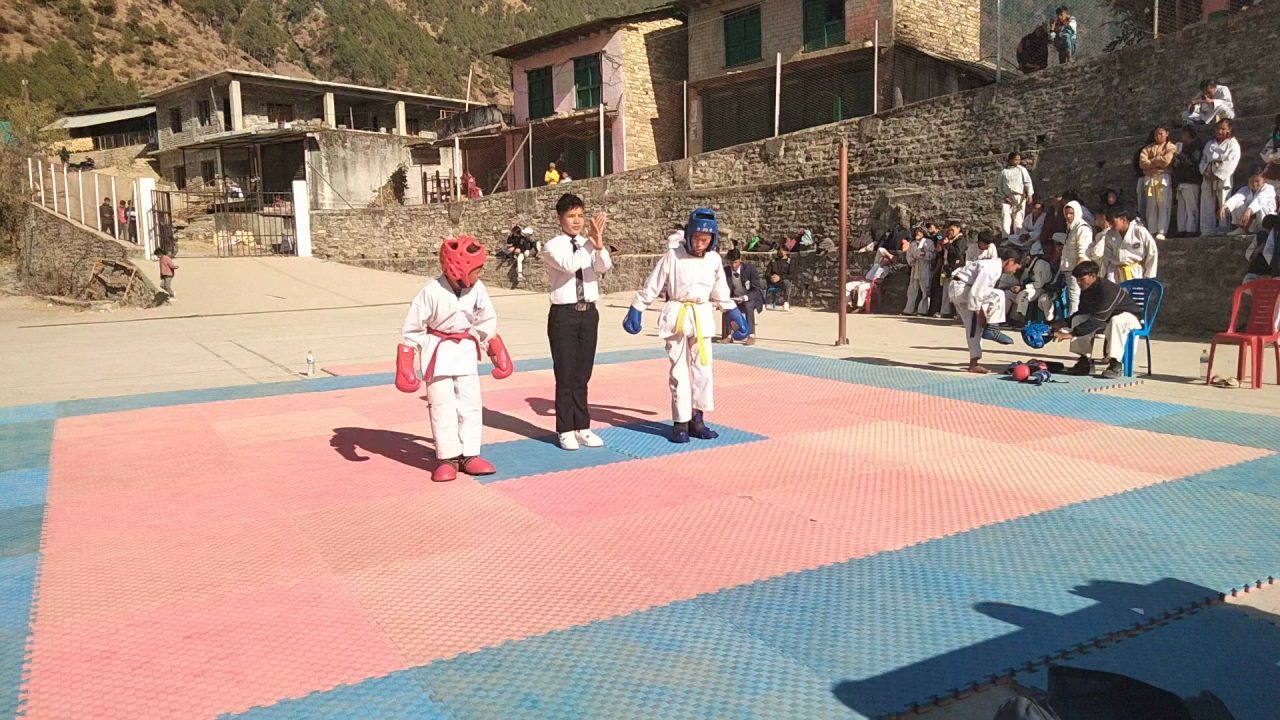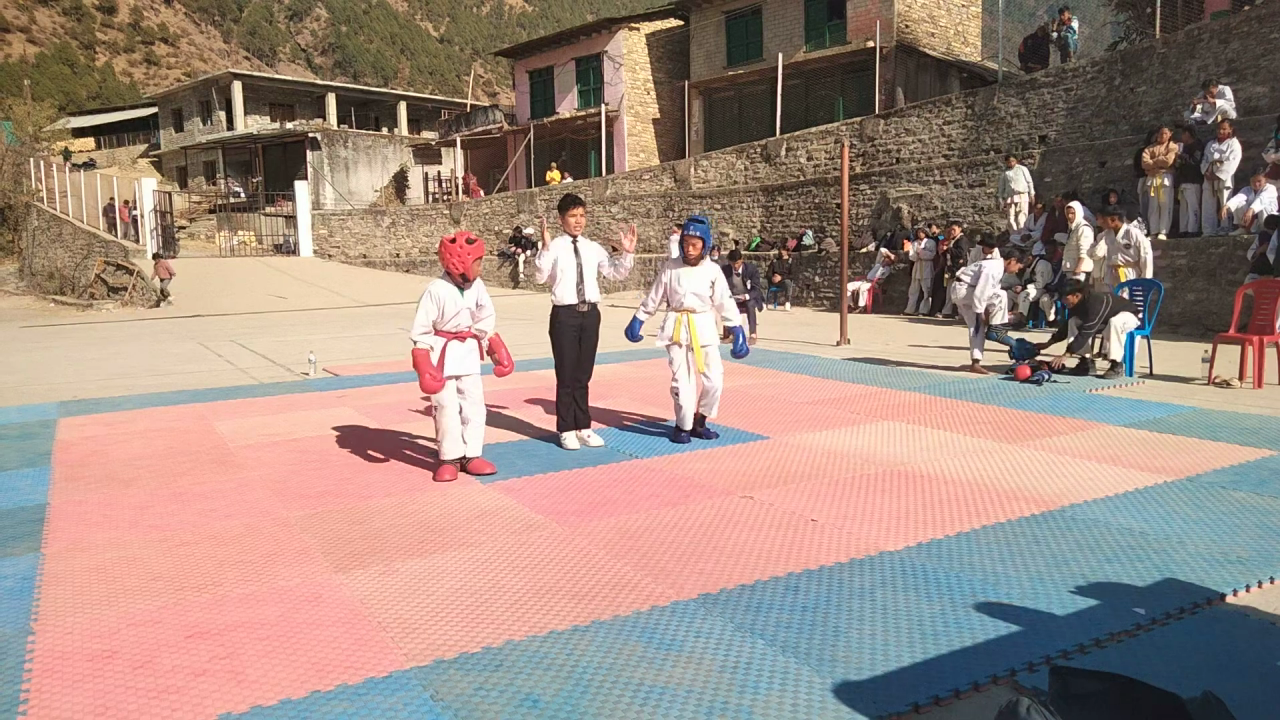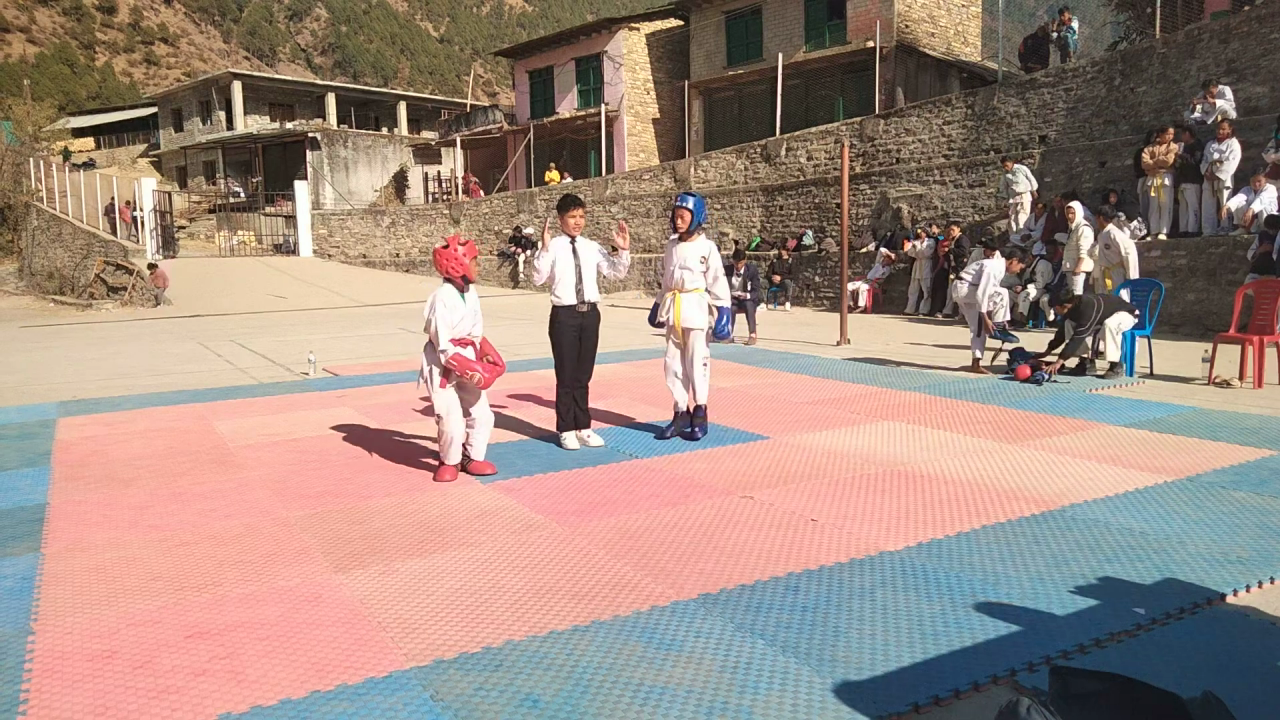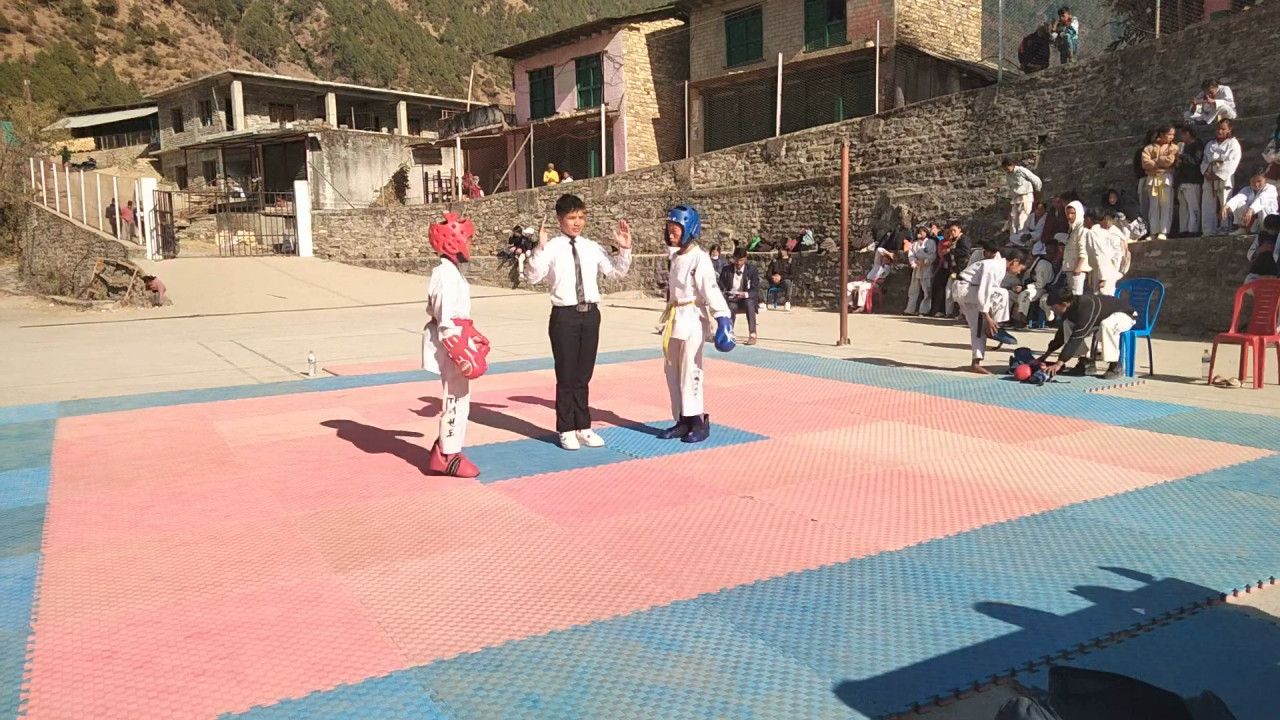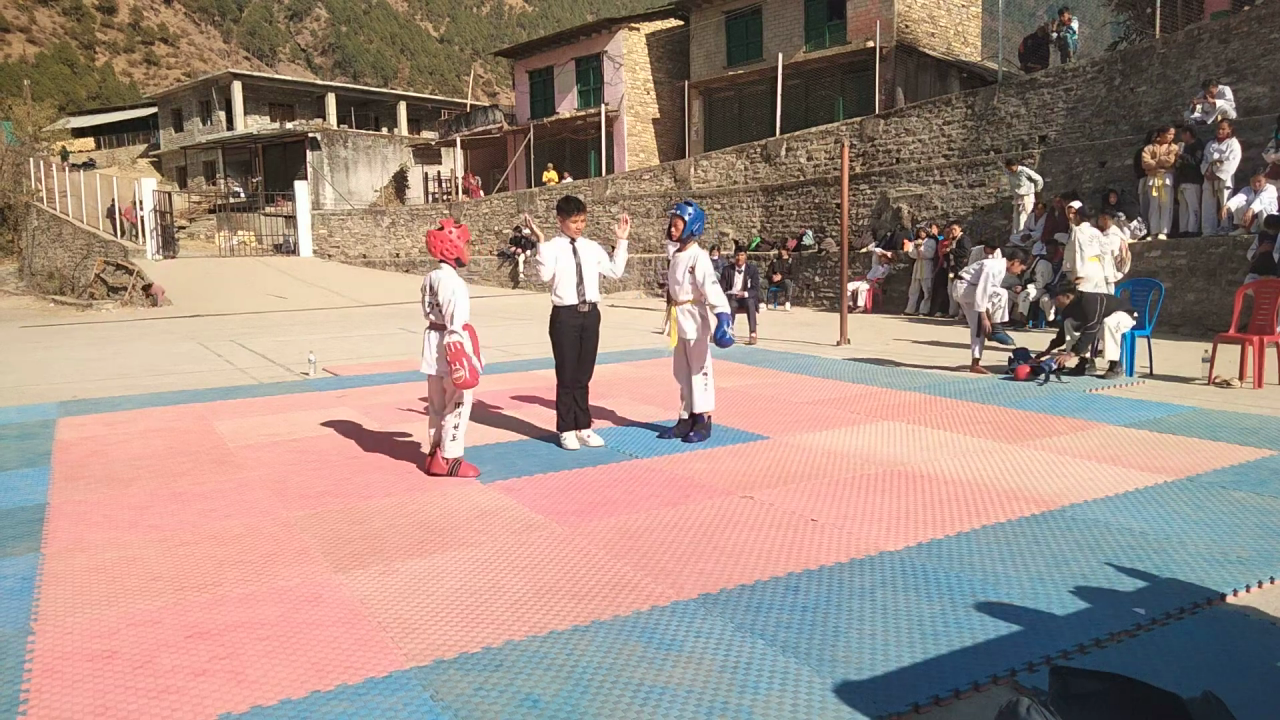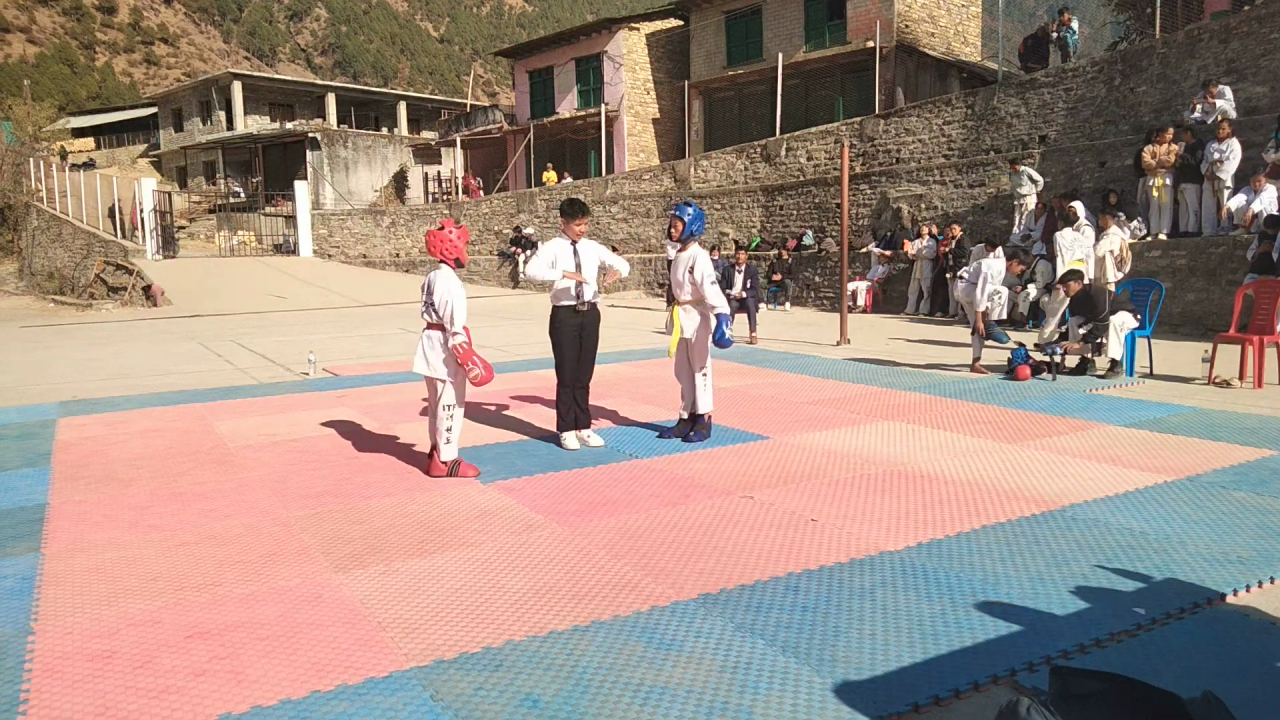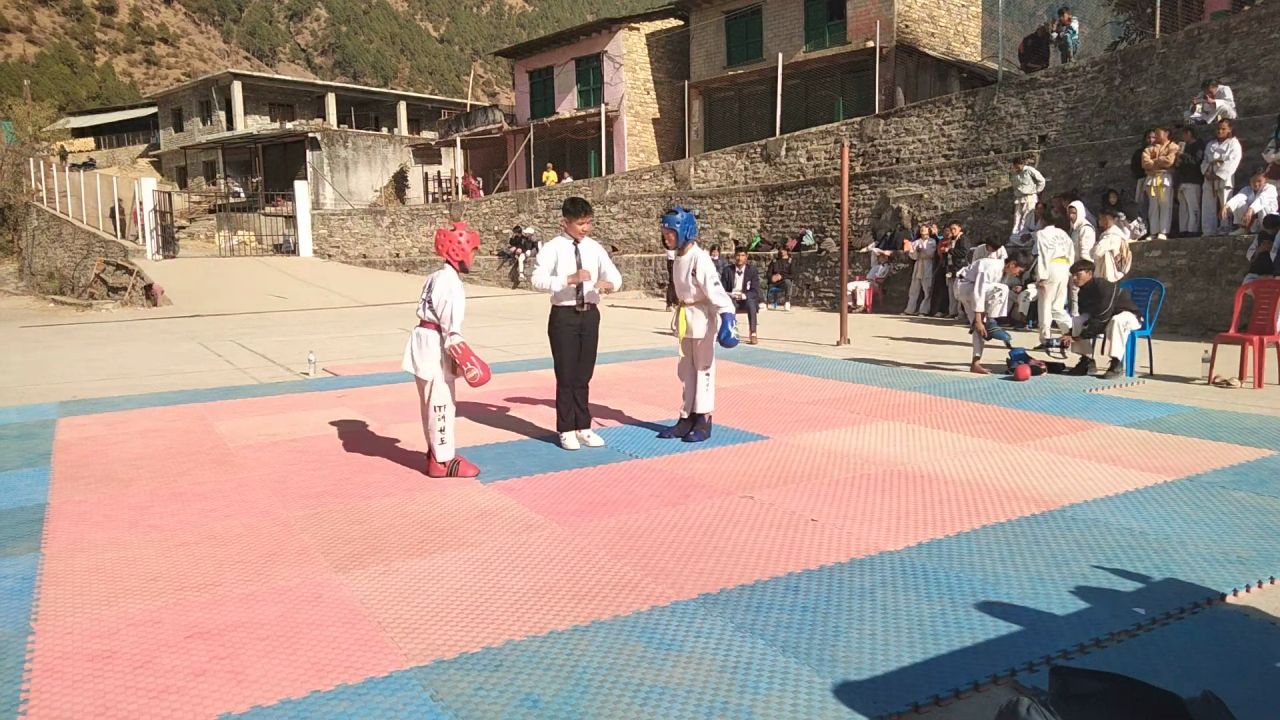
dt=0.2s
person 1, frame 1
left shoulder: (589, 245)
right shoulder: (554, 246)
left elbow: (603, 267)
right elbow: (570, 265)
left wrist: (599, 245)
right wrist: (590, 243)
left hip: (589, 313)
right hip: (564, 314)
left knee: (582, 375)
right knee: (565, 375)
left ankle: (581, 427)
right ankle: (566, 430)
person 1, frame 2
left shoulder: (594, 248)
right shoulder: (555, 248)
left elbow: (617, 274)
right elbow: (540, 277)
left wrist: (628, 252)
right wrist: (545, 248)
left hip: (590, 313)
right hip: (564, 314)
left knee: (583, 375)
right knee: (566, 375)
left ankle: (583, 427)
right ankle: (566, 430)
person 1, frame 3
left shoulder: (592, 248)
right shoulder: (553, 248)
left elbow: (616, 273)
right elbow: (538, 279)
left wrist: (623, 250)
right wrist: (544, 249)
left hip: (590, 313)
right hip: (564, 315)
left knee: (583, 375)
right knee: (566, 375)
left ankle: (583, 427)
right ankle: (566, 430)
person 1, frame 4
left shoulder: (592, 248)
right shoulder: (551, 248)
left elbow: (617, 271)
right elbow: (533, 276)
left wrist: (625, 249)
right wrist: (539, 248)
left hip: (590, 314)
right hip: (565, 315)
left knee: (583, 375)
right knee: (566, 375)
left ankle: (583, 427)
right ankle: (566, 430)
person 1, frame 5
left shoulder: (592, 247)
right shoulder: (552, 247)
left elbow: (615, 272)
right elbow: (544, 275)
left wrist: (622, 241)
right wrist: (540, 243)
left hip: (590, 313)
right hip: (565, 314)
left knee: (584, 375)
right knee: (566, 375)
left ankle: (583, 427)
right ankle: (566, 430)
person 1, frame 6
left shoulder: (593, 247)
right shoulder: (551, 248)
left elbow: (622, 265)
right elbow: (531, 271)
left wrist: (617, 272)
right wrist: (565, 274)
left hip: (590, 313)
right hip: (564, 315)
left knee: (584, 375)
right knee: (566, 375)
left ankle: (583, 427)
right ankle: (566, 430)
person 1, frame 7
left shoulder: (595, 248)
right shoulder: (552, 248)
left elbow: (613, 274)
right elbow: (538, 280)
left wrist: (611, 283)
right wrist: (569, 279)
left hip: (589, 314)
right hip: (563, 316)
left knee: (583, 375)
right knee: (566, 375)
left ankle: (583, 428)
right ankle: (566, 430)
person 2, frame 1
left shoulder: (477, 289)
right shoulder: (431, 292)
left elbow: (487, 321)
right elbow: (411, 330)
left wrist: (497, 352)
right wrist: (405, 365)
left hip: (465, 350)
right hip: (437, 352)
left knee: (470, 404)
right knee: (442, 407)
left ankle: (468, 455)
right ankle: (447, 458)
person 2, frame 2
left shoulder: (476, 287)
right shoulder: (436, 291)
left elbow: (485, 319)
right elbow: (420, 333)
left wrist: (496, 350)
right wrist: (423, 366)
left hip: (467, 350)
right hip: (441, 353)
left knee: (473, 405)
right knee: (446, 409)
left ankle: (470, 455)
right ankle: (448, 459)
person 2, frame 3
left shoulder: (470, 292)
right shoulder: (441, 299)
right elbow: (443, 345)
left wrist: (488, 355)
right wrist: (470, 368)
left hip: (465, 358)
right hip: (443, 362)
left knee: (481, 413)
right knee: (450, 417)
left ankle: (473, 456)
right ankle: (449, 461)
person 2, frame 4
left shoulder: (450, 272)
right shoulder: (446, 275)
right elbow: (446, 321)
left wrist: (473, 335)
right wrist: (463, 353)
left hip: (447, 339)
right hip: (448, 340)
left knee: (454, 398)
right knee: (456, 398)
left ankle: (445, 451)
right ankle: (446, 455)
person 2, frame 5
left shoulder: (432, 277)
right shoulder: (453, 281)
right elbow: (455, 324)
right wrist: (460, 359)
left hip: (434, 341)
right hip: (448, 344)
left knee: (439, 404)
right knee: (457, 403)
left ankle: (437, 455)
right ankle: (448, 459)
person 2, frame 6
left shoulder: (432, 277)
right shoulder: (450, 282)
right elbow: (455, 326)
right wrist: (468, 359)
left hip: (432, 342)
right hip: (446, 347)
left knee: (440, 405)
right knee: (451, 405)
left ankle: (439, 454)
right ankle: (445, 461)
person 2, frame 7
left shoulder: (436, 277)
right shoulder: (451, 284)
right elbow: (451, 328)
right wrist: (465, 360)
left hip: (427, 342)
right hip: (435, 346)
left knee: (436, 405)
right knee: (441, 404)
left ankle: (440, 453)
right ankle: (443, 461)
person 3, frame 1
left shoulder: (714, 260)
right shoulder: (672, 257)
left elbow: (720, 292)
right elbow: (652, 285)
left wrist: (734, 315)
right wrist: (636, 310)
left hip: (702, 318)
right hip: (676, 318)
left knee: (703, 370)
right knee: (679, 371)
left ankle: (696, 419)
right ankle: (681, 423)
person 3, frame 2
left shoulder: (712, 270)
right shoulder: (670, 267)
left elbow: (724, 302)
right elbow: (654, 296)
left wrist: (736, 331)
right wrist: (640, 319)
left hip: (703, 327)
right hip: (676, 328)
left knee: (712, 379)
right knee: (681, 379)
left ankle: (700, 421)
right ankle: (684, 424)
person 3, frame 3
left shoulder: (706, 247)
right shoulder: (672, 245)
left elbow: (718, 281)
left wrist: (723, 312)
right wrist: (658, 305)
left hip: (697, 306)
right hip: (673, 307)
left knee: (696, 360)
right knee: (673, 361)
left ankle: (699, 413)
right ankle: (681, 414)
person 3, frame 4
left shoulder: (699, 258)
right shoulder: (675, 257)
left elbow: (712, 291)
left wrist: (724, 322)
left hip: (693, 320)
right hip: (675, 319)
left knee: (691, 371)
right knee: (673, 372)
left ankle: (699, 421)
right ankle: (683, 421)
person 3, frame 5
left shoulder: (698, 256)
right shoulder: (677, 254)
left elbow: (712, 288)
left wrist: (723, 318)
left hip: (696, 318)
right hip: (679, 318)
left knee: (699, 369)
right knee: (682, 371)
left ankle: (703, 421)
right ankle: (687, 419)
person 3, frame 6
left shoulder: (698, 256)
right shoulder: (679, 254)
left elbow: (711, 289)
left wrist: (722, 318)
left hip: (698, 318)
right hip: (681, 318)
left knee: (700, 369)
right knee: (684, 370)
left ankle: (703, 421)
right ankle: (687, 419)
person 3, frame 7
left shoulder: (699, 258)
right shoulder: (679, 257)
left elbow: (715, 289)
left wrist: (727, 318)
left hip: (702, 318)
right hip: (686, 318)
left knee: (703, 368)
right knee: (686, 370)
left ankle: (703, 421)
right ankle: (687, 419)
